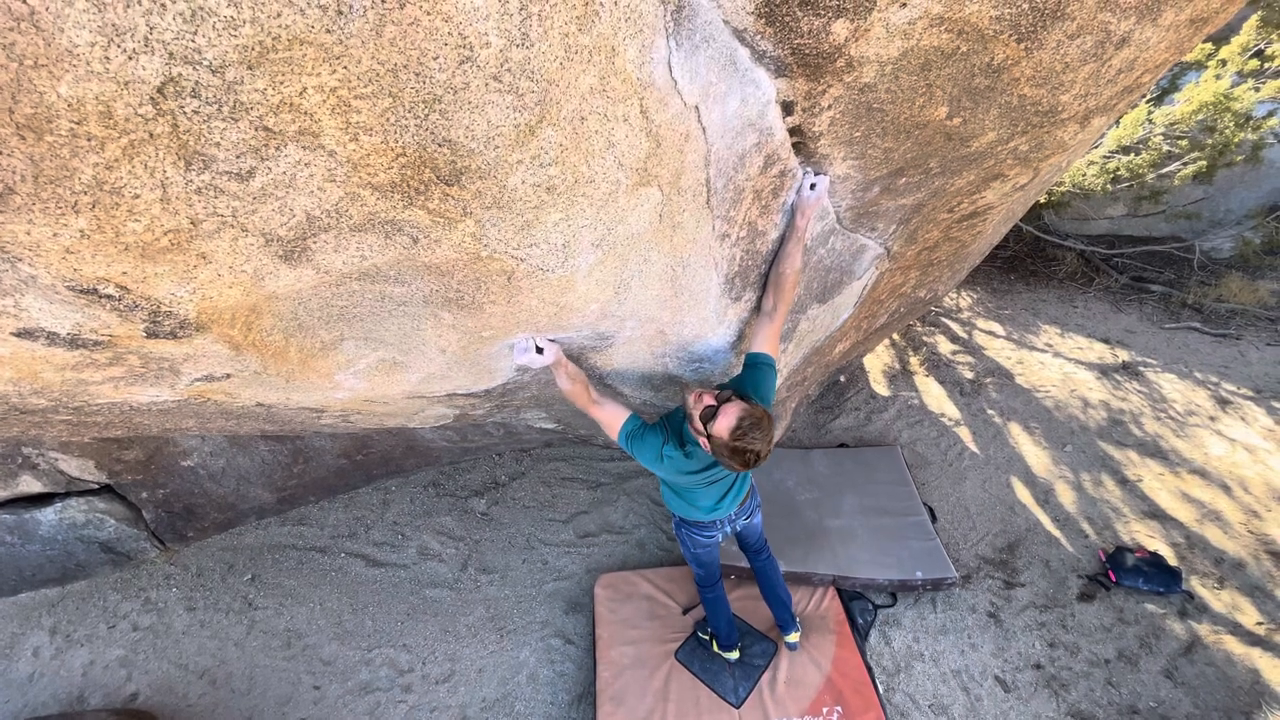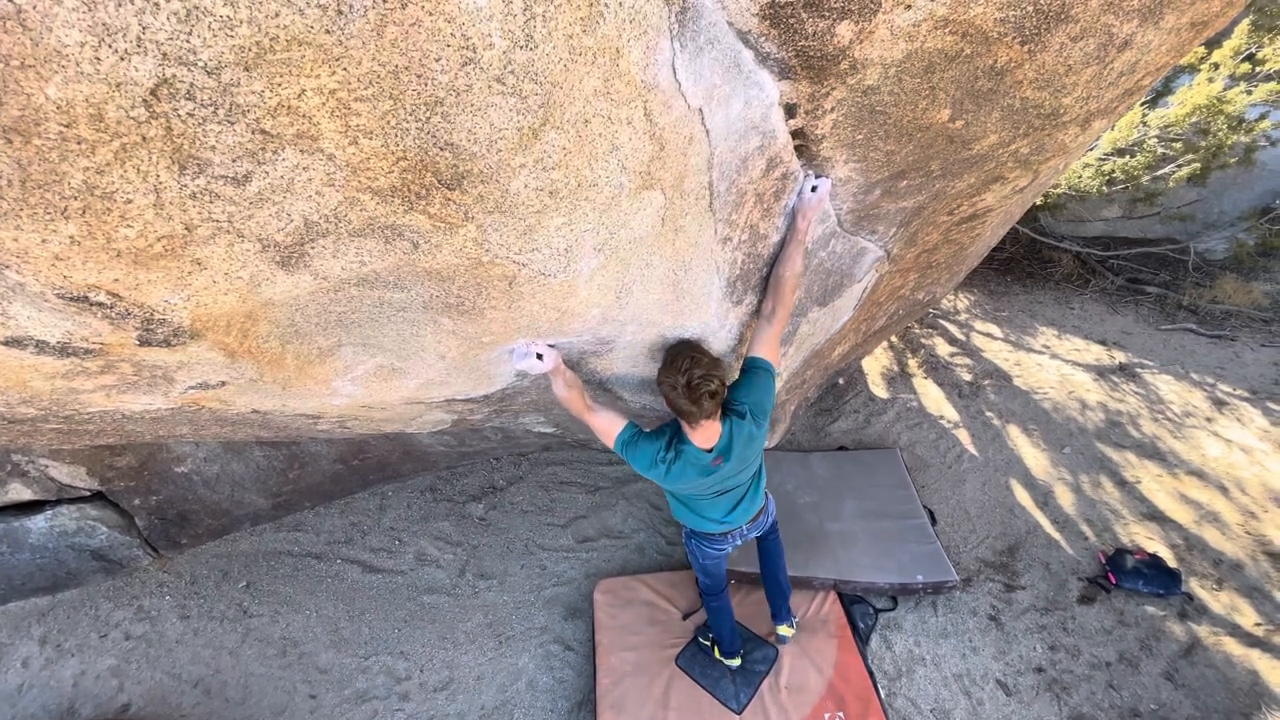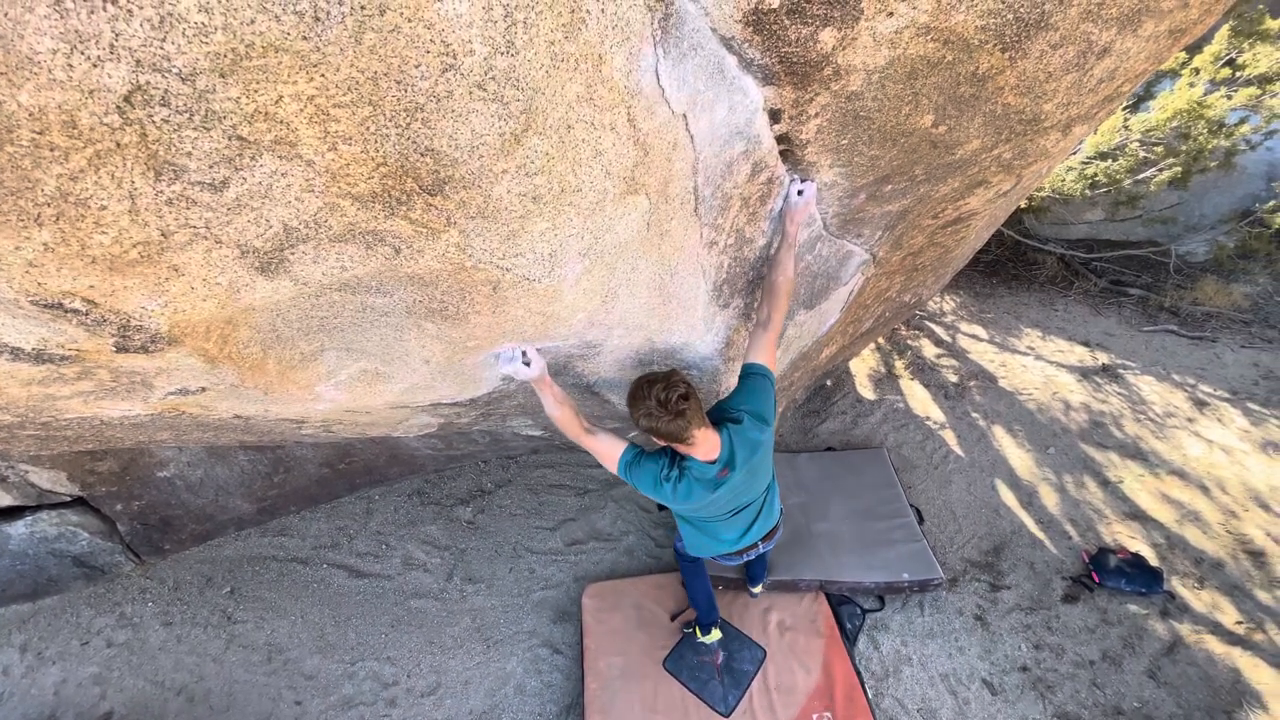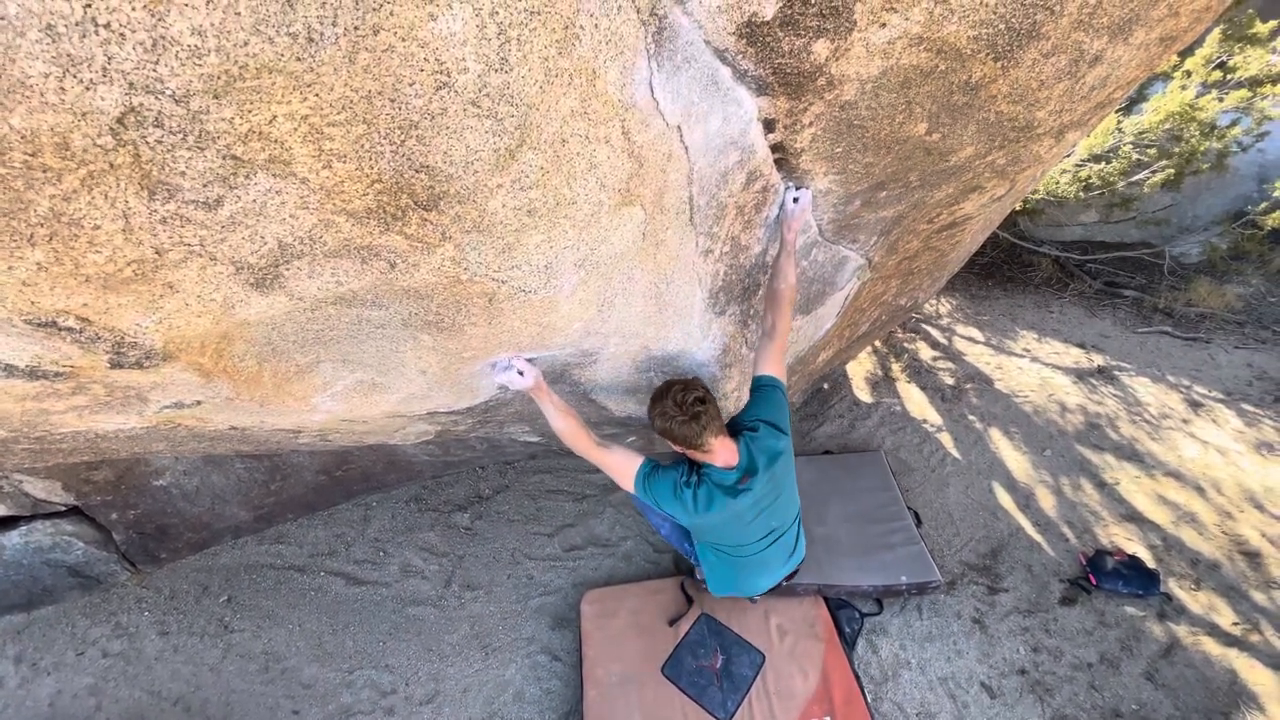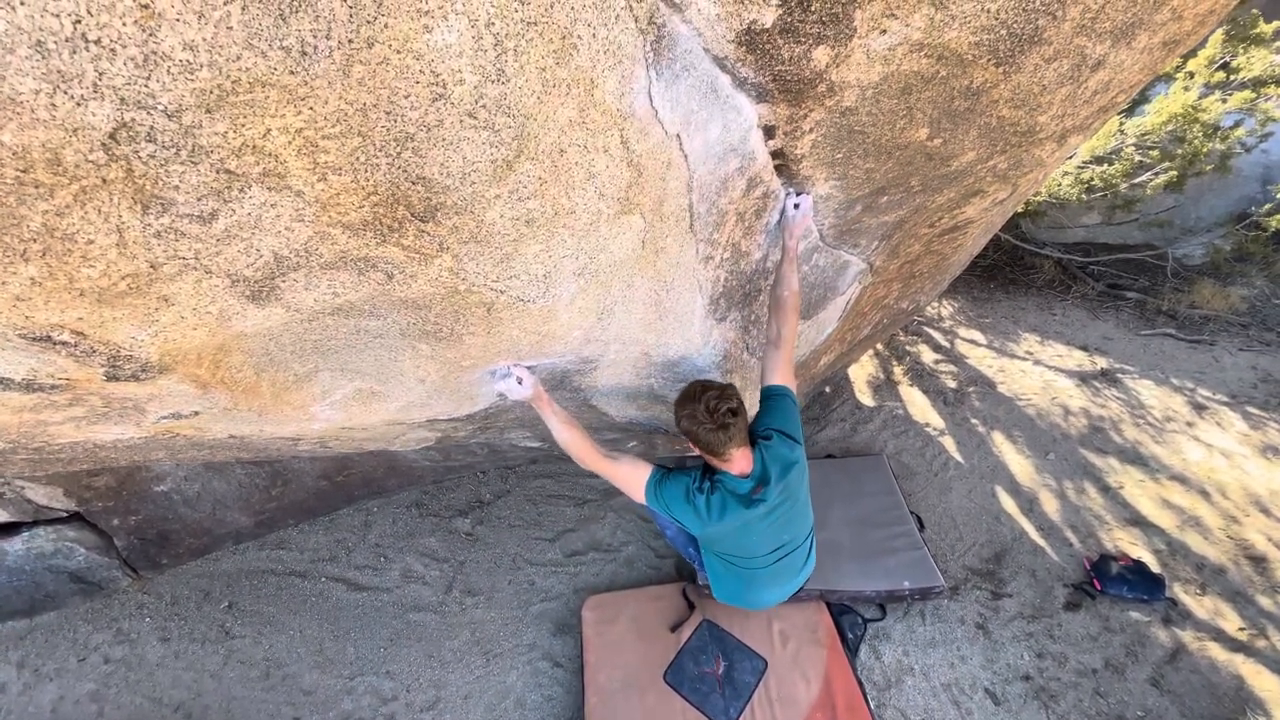
dt=1s
person 1, frame 1
left shoulder: (662, 452)
right shoulder: (755, 397)
left elbow: (592, 402)
right elbow: (773, 310)
left wrist: (555, 360)
right wrist: (802, 217)
left hip: (697, 525)
right hip: (743, 504)
left knee: (709, 578)
right knee: (760, 555)
left ankle: (726, 642)
right ankle: (789, 627)
person 1, frame 2
left shoulder: (656, 459)
right shoulder: (752, 414)
left elbow: (587, 409)
right elbow: (774, 314)
left wrist: (555, 368)
right wrist: (802, 220)
left hip: (708, 534)
right hip: (755, 514)
left knee: (713, 587)
right knee: (770, 539)
left ankle: (728, 648)
right ankle: (783, 619)
person 1, frame 3
left shoulder: (665, 480)
right shoulder: (751, 421)
left elbow: (584, 433)
right elbow: (768, 321)
left wrist: (540, 379)
right wrist: (791, 227)
left hip: (717, 548)
right hip: (768, 531)
left knee: (687, 553)
left ankle: (708, 627)
right ankle: (756, 581)
person 1, frame 4
left shoulder: (684, 493)
right shoulder: (768, 433)
left elbow: (592, 448)
right elbow: (774, 329)
left wrist: (537, 389)
right wrist: (789, 236)
left hip: (737, 581)
right hip: (790, 561)
left knee: (645, 497)
person 1, frame 5
left shoulder: (696, 499)
right shoulder: (783, 442)
left elbow: (596, 459)
right elbow: (780, 338)
left wrist: (538, 398)
right wrist: (791, 243)
left hip: (745, 592)
right hip: (800, 571)
left knee: (655, 496)
